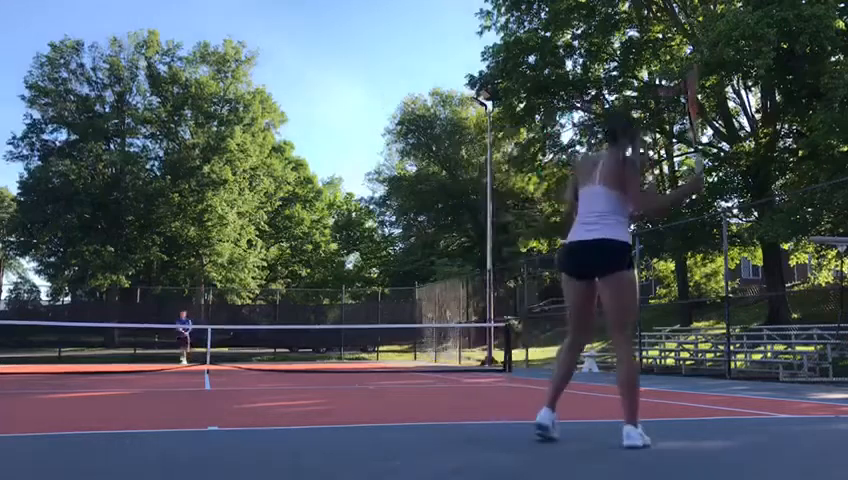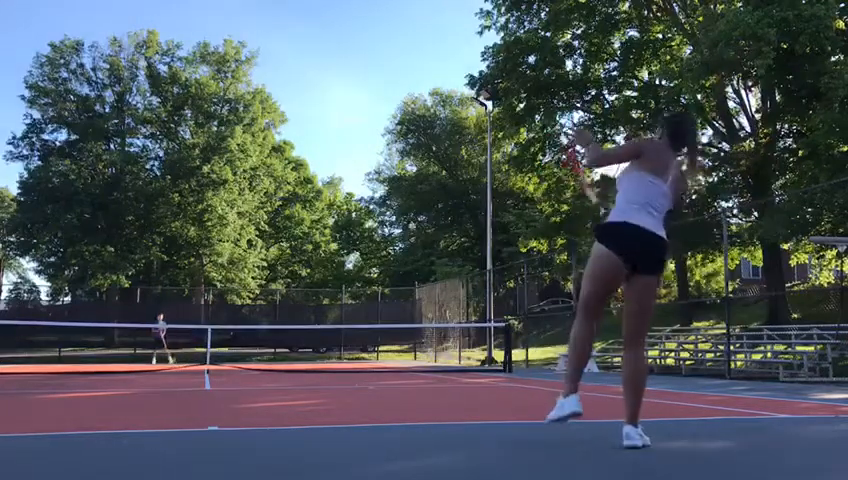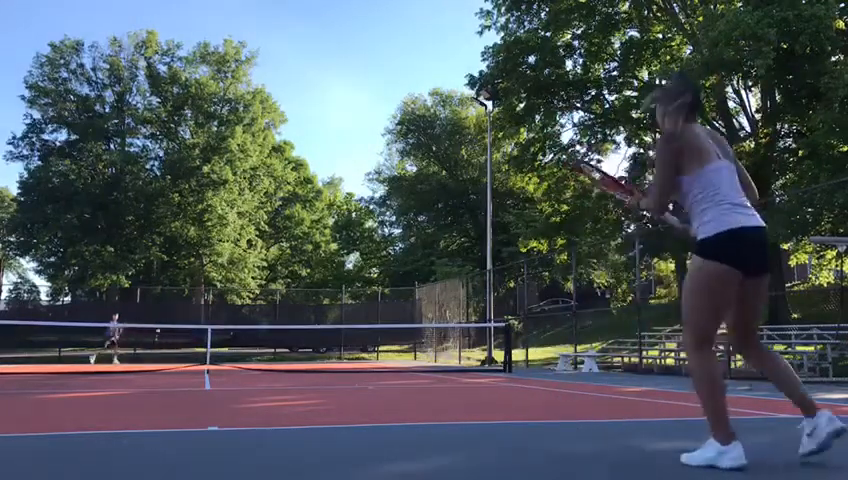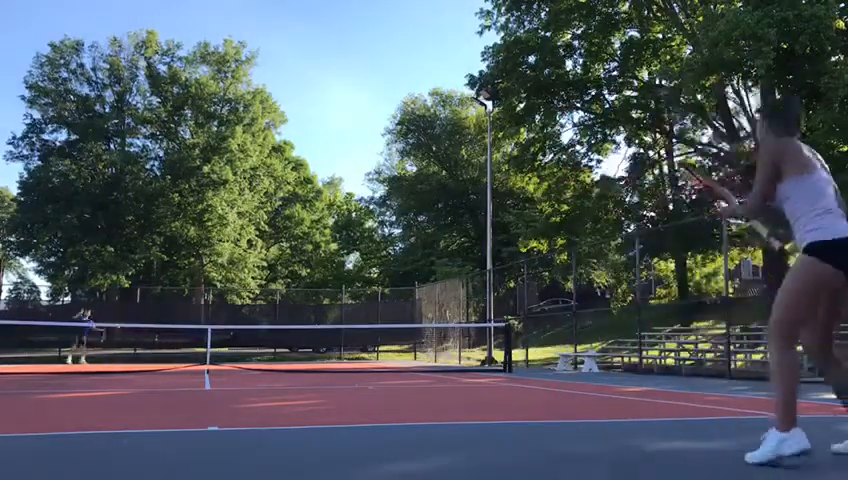
dt=1s
person 1, frame 1
left shoulder: (582, 164)
right shoulder: (628, 163)
right elbow: (643, 209)
right wrist: (686, 191)
left hip: (575, 249)
right hip: (611, 250)
left knee: (576, 337)
right knee: (622, 341)
left ankle: (548, 411)
right ankle: (631, 427)
person 1, frame 2
left shoulder: (647, 147)
right shoulder: (680, 179)
left elbow: (595, 159)
left wrist: (586, 142)
left hip: (619, 235)
right hip: (653, 246)
left knee: (586, 316)
right knee: (635, 340)
left ankle: (570, 395)
right ankle: (632, 427)
person 1, frame 3
left shoulder: (671, 138)
right shoulder: (715, 139)
left elbow: (658, 203)
right elbow: (751, 192)
left wrist: (642, 202)
left hip: (720, 244)
right hip: (755, 238)
left knee: (695, 344)
right knee: (747, 344)
left ankle: (723, 444)
person 1, frame 4
left shoulder: (774, 149)
right shoulder: (813, 156)
left elbow: (754, 208)
left wrist: (731, 210)
right wrist: (797, 234)
left knee: (779, 336)
right knee: (818, 346)
left ankle: (785, 432)
